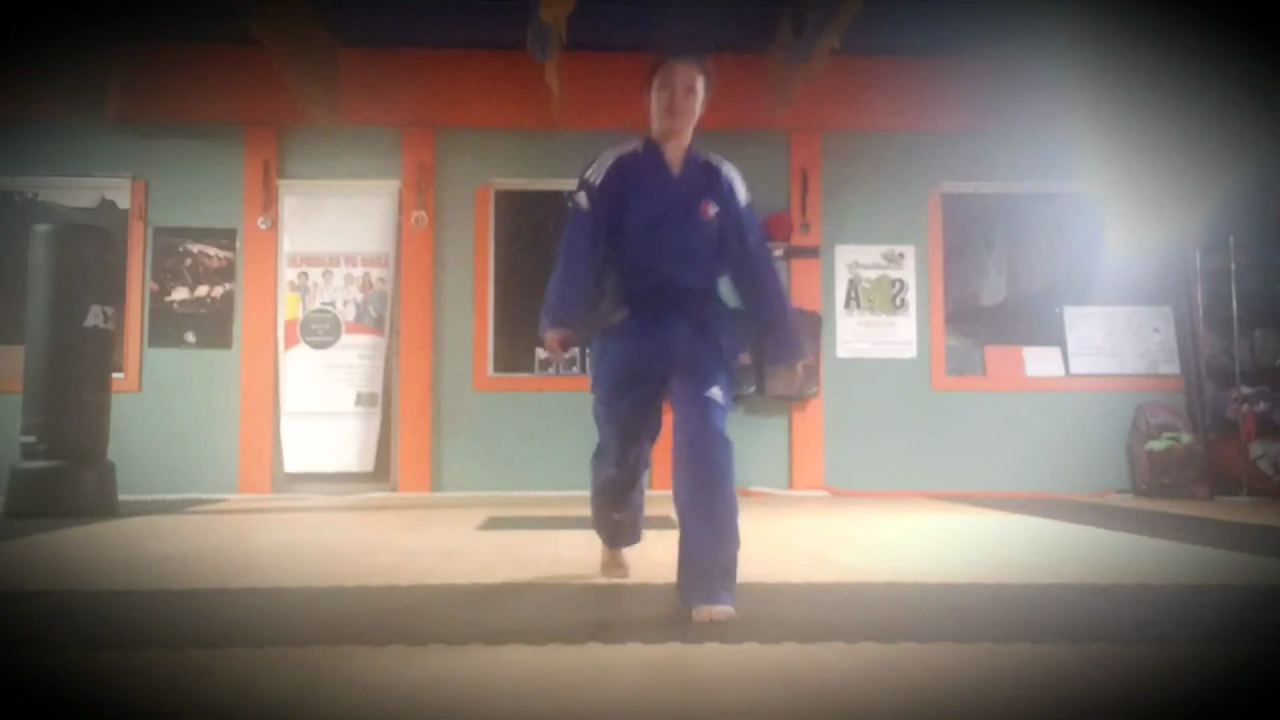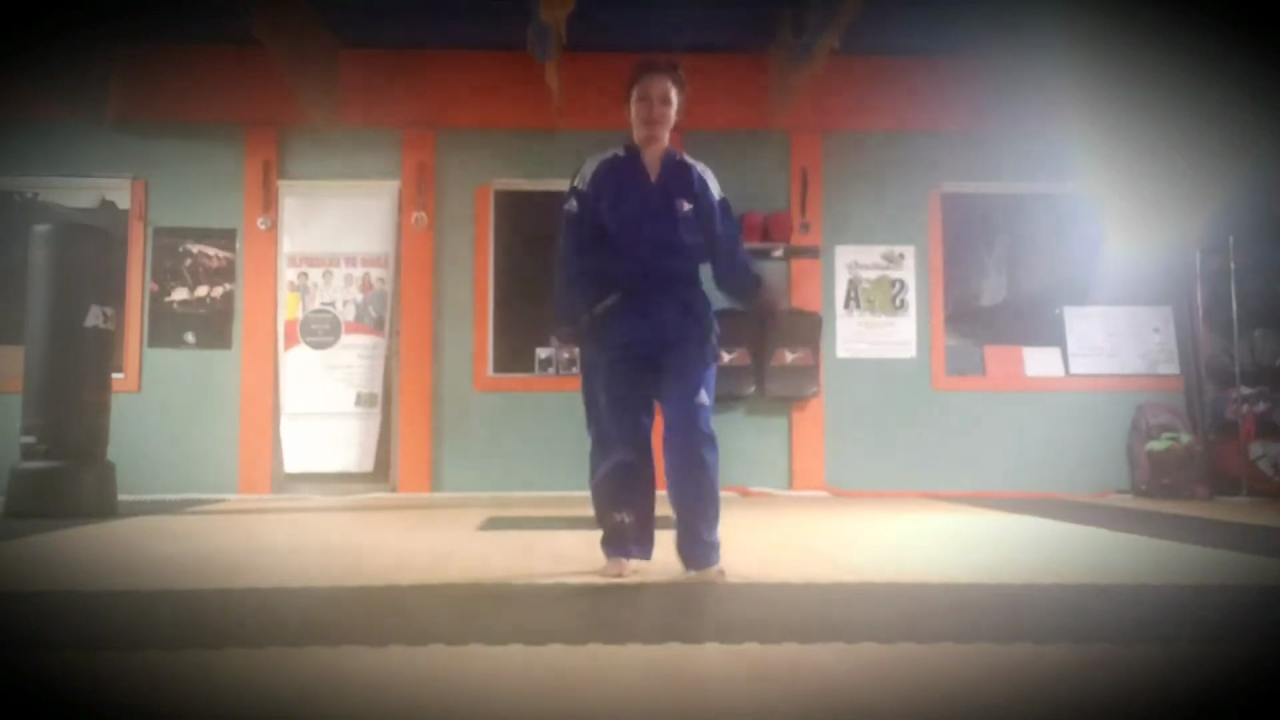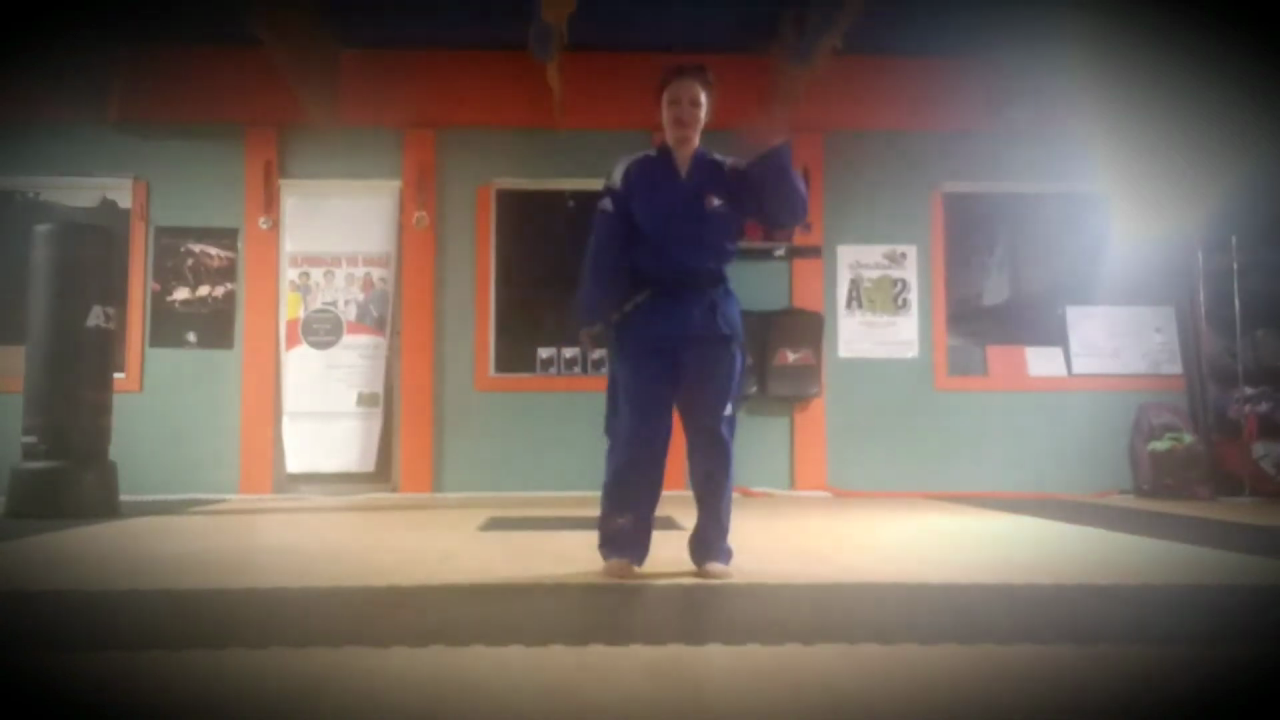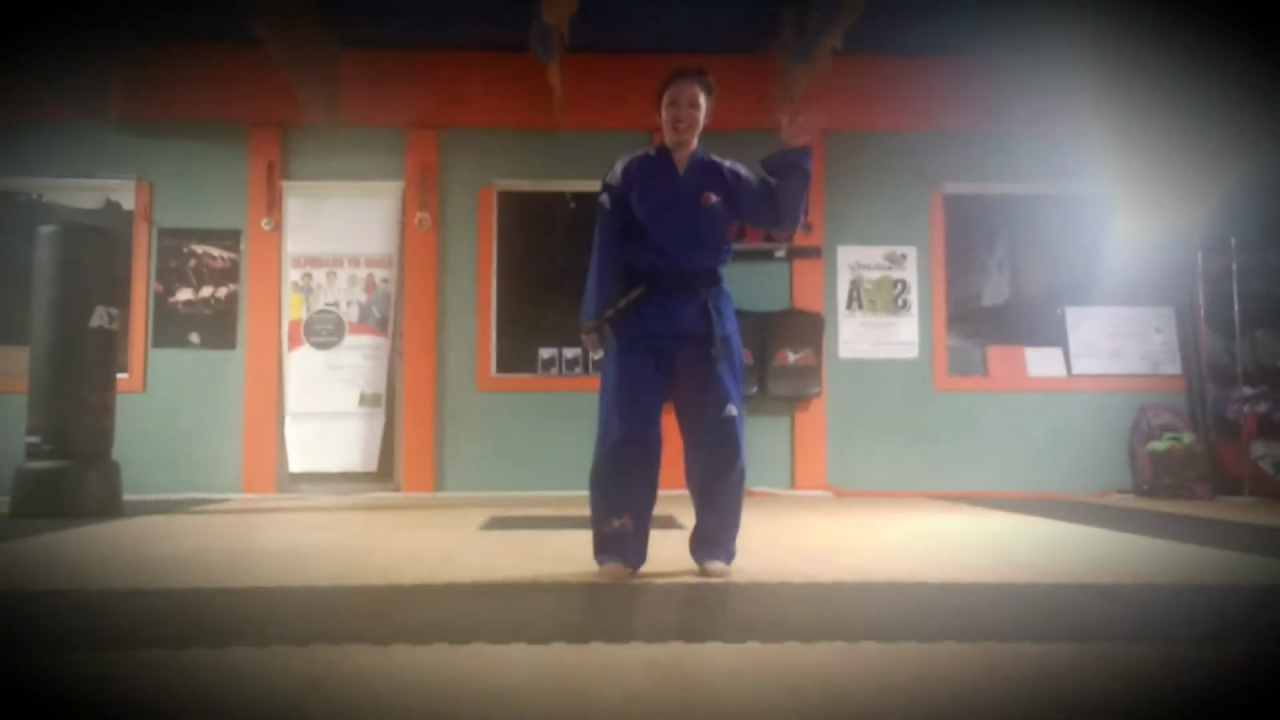
dt=0.4s
person 1, frame 1
left shoulder: (722, 179)
right shoulder: (614, 171)
left elbow: (754, 264)
right elbow: (581, 248)
left wrist: (783, 341)
right wrist: (562, 317)
left hip: (699, 331)
right hip: (628, 330)
left knee: (706, 450)
right knee: (622, 450)
left ankle: (709, 587)
right ankle: (616, 538)
person 1, frame 2
left shoulder: (698, 180)
right shoulder: (598, 176)
left elbow: (725, 253)
right elbow: (574, 255)
left wrist: (754, 292)
right wrist: (568, 324)
left hip: (683, 322)
right hip: (615, 324)
left knee: (691, 433)
right knee: (618, 440)
left ankle: (701, 550)
right ankle: (622, 546)
person 1, frame 3
left shoulder: (730, 176)
right shoulder: (631, 175)
left elbow: (788, 215)
right elbow: (606, 248)
left wrist: (776, 157)
right wrist: (592, 316)
left hip: (710, 318)
right hip: (644, 318)
left knee: (711, 438)
right knee: (636, 435)
left ankle: (711, 548)
right ankle: (621, 547)
person 1, frame 4
left shoulder: (726, 177)
right shoulder: (629, 173)
left elbow: (785, 217)
right elbow: (607, 249)
left wrist: (795, 157)
right wrist: (596, 316)
left hip: (706, 316)
right hip: (640, 317)
left knee: (717, 437)
right knee: (626, 435)
left ankle: (714, 547)
right ankle: (618, 549)
